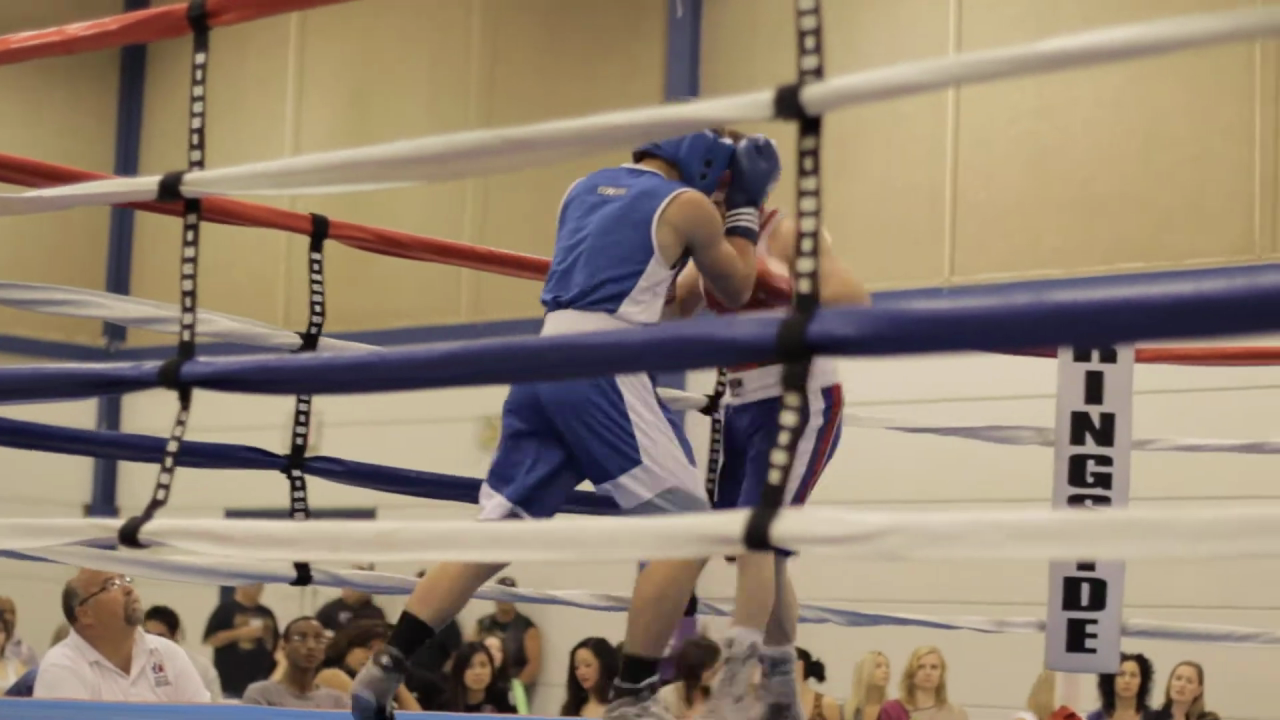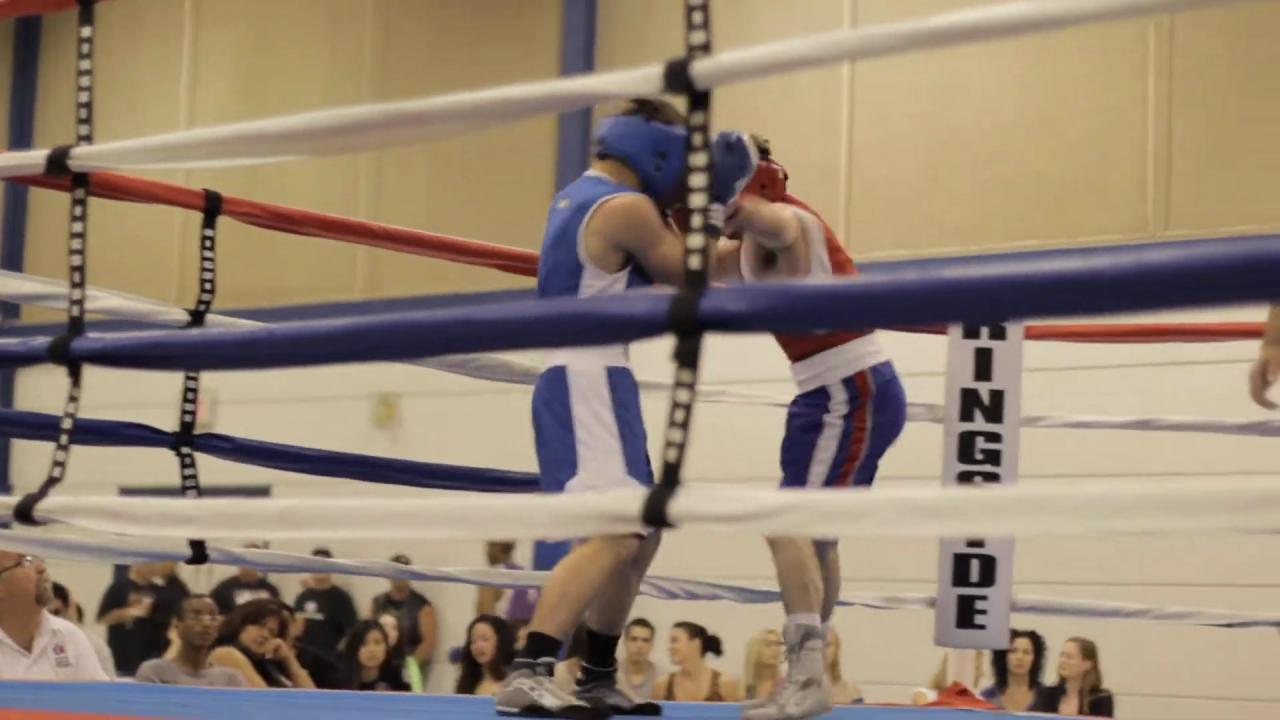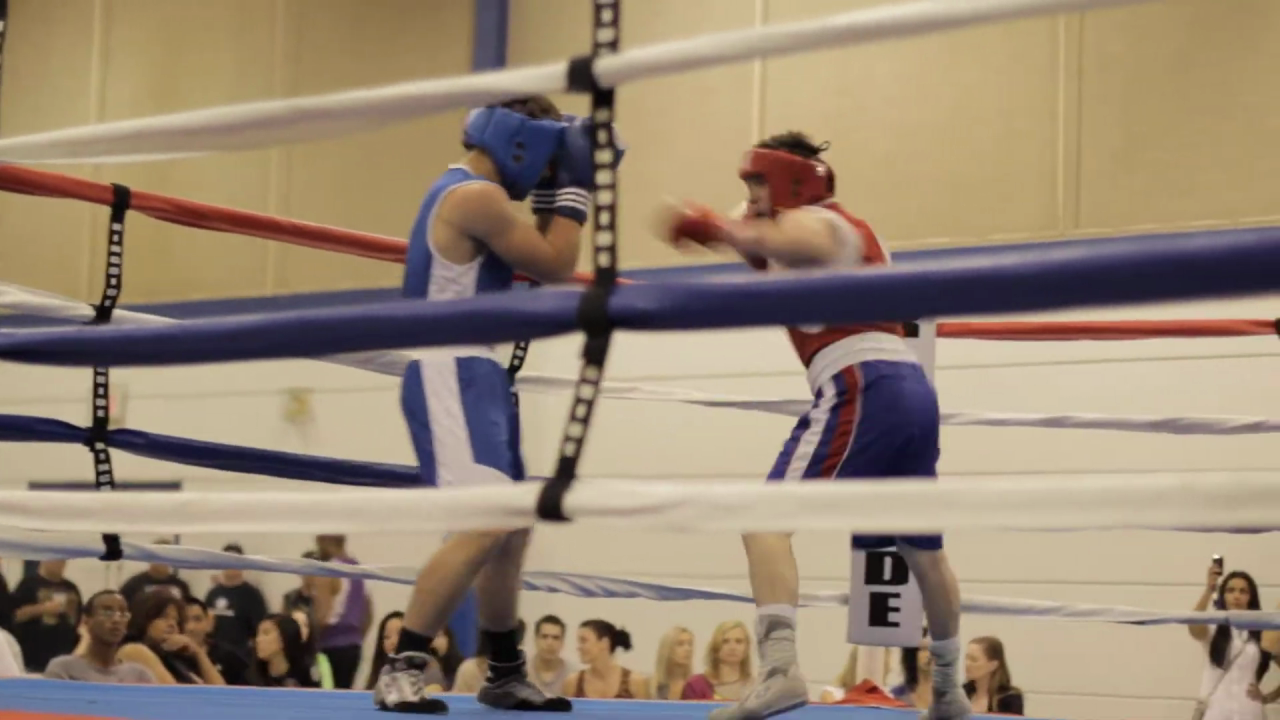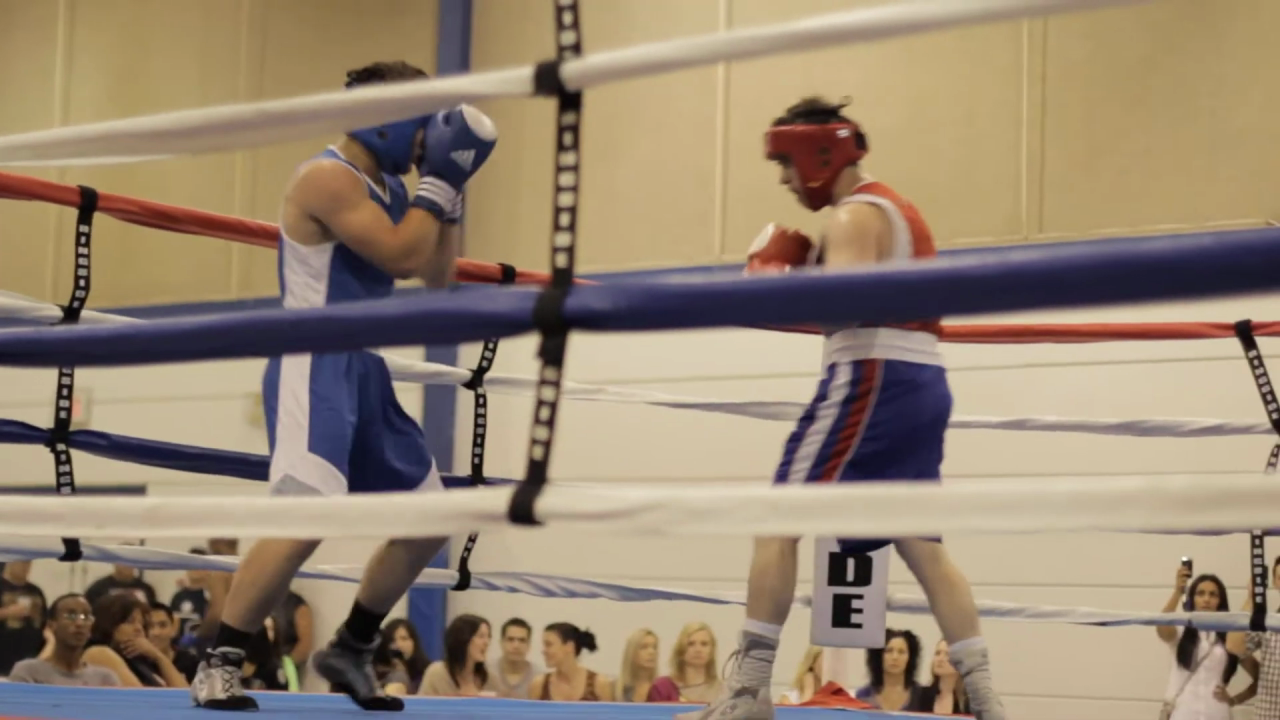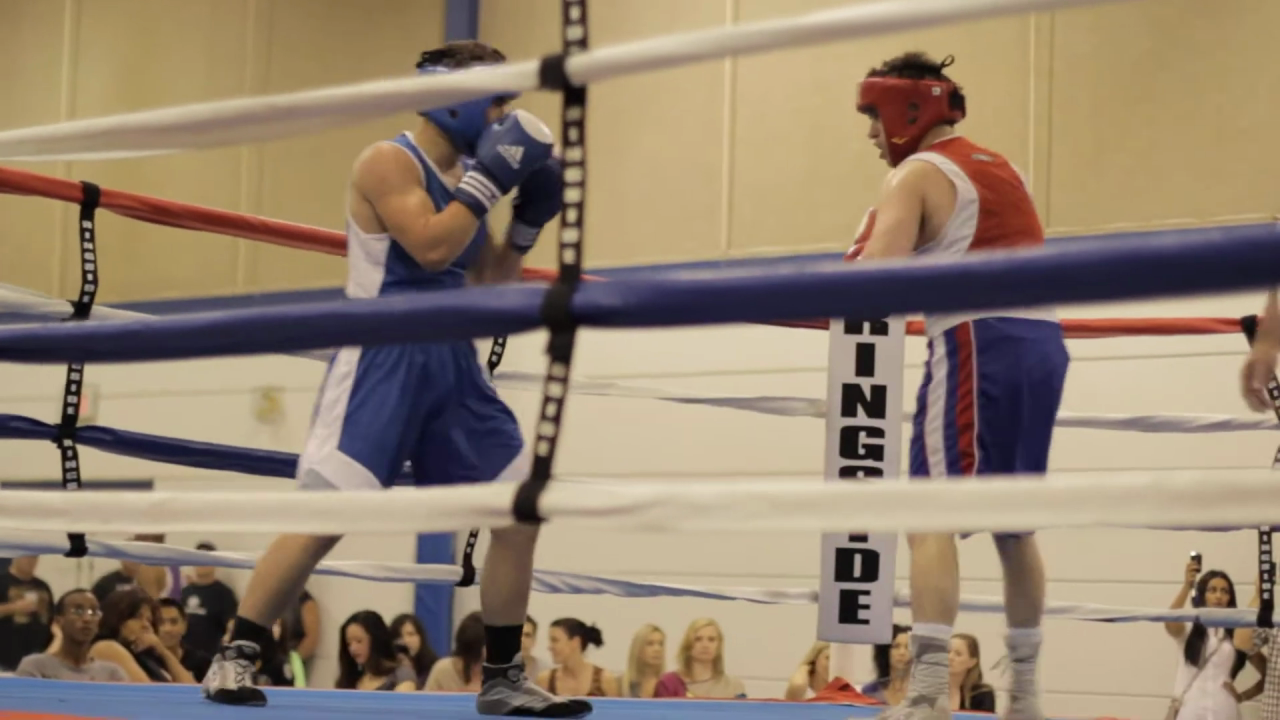
dt=0.5s
person 1, frame 1
left shoulder: (584, 189)
right shoulder: (688, 205)
right elbow: (736, 293)
right wrist: (745, 206)
right hip: (607, 373)
left ankle: (384, 670)
person 1, frame 2
left shoulder: (579, 197)
right shoulder: (626, 208)
left elbow: (641, 248)
right elbow: (688, 277)
left wrist: (698, 195)
right wrist: (716, 199)
left hip: (570, 379)
right hip: (589, 379)
left knee: (638, 534)
right knee: (610, 536)
person 1, frame 3
left shoulder: (466, 196)
right shoulder: (475, 198)
left elbow: (538, 262)
right elbow: (555, 266)
left wrist: (557, 191)
right wrist: (576, 185)
left hip: (475, 376)
right hip: (450, 375)
left knee: (506, 531)
right knee: (483, 528)
right ankle: (402, 669)
person 1, frame 4
left shoulder: (384, 186)
right shoulder: (326, 178)
left elbow: (437, 274)
right elbow: (396, 253)
left wrist: (452, 174)
right wrist: (441, 175)
left hip: (360, 367)
right hip: (313, 363)
left ankle: (349, 649)
right ankle: (219, 665)
person 1, frame 5
left shoulder: (466, 176)
right shoulder: (388, 162)
left elbow: (495, 276)
right elbow: (431, 248)
left wrist: (533, 211)
right wrist: (489, 175)
left hip: (451, 360)
right hip: (382, 356)
left knee: (519, 511)
right ankle: (237, 658)
person 2, frame 1
left shoulder: (790, 233)
left elbow: (854, 300)
right elbow: (673, 314)
left wrist: (777, 281)
left hip: (799, 408)
right hip: (746, 410)
right knee: (751, 543)
person 2, frame 2
left shoulder: (783, 223)
right shoulder: (757, 240)
left elbow: (772, 226)
left hip: (849, 395)
right hip: (839, 396)
left knee: (787, 527)
right knee: (814, 536)
person 2, frame 3
left shoulder: (806, 224)
right shoulder: (841, 224)
left elbow: (797, 245)
left wrist: (711, 228)
right wrist: (763, 259)
left hip: (859, 395)
right hip: (909, 395)
left knee: (764, 522)
right knee: (923, 549)
person 2, frame 4
left shoulder: (856, 216)
right shoulder: (890, 205)
left wrist: (778, 278)
right wrist: (808, 266)
left hip: (871, 380)
right hip: (923, 384)
left knee: (777, 526)
right knee: (923, 544)
person 2, frame 5
left shoulder: (915, 176)
right shoulder: (999, 167)
left wrist: (873, 248)
left hip: (977, 350)
right hip: (1039, 344)
right knee: (1013, 526)
